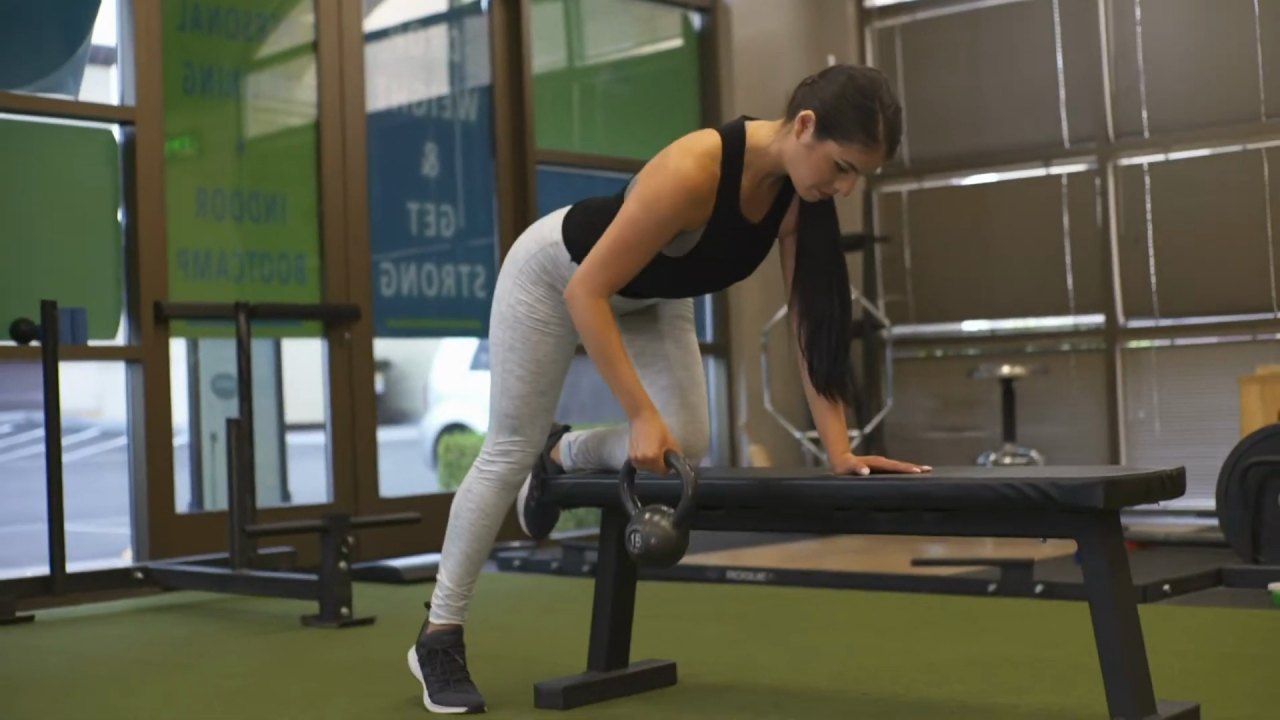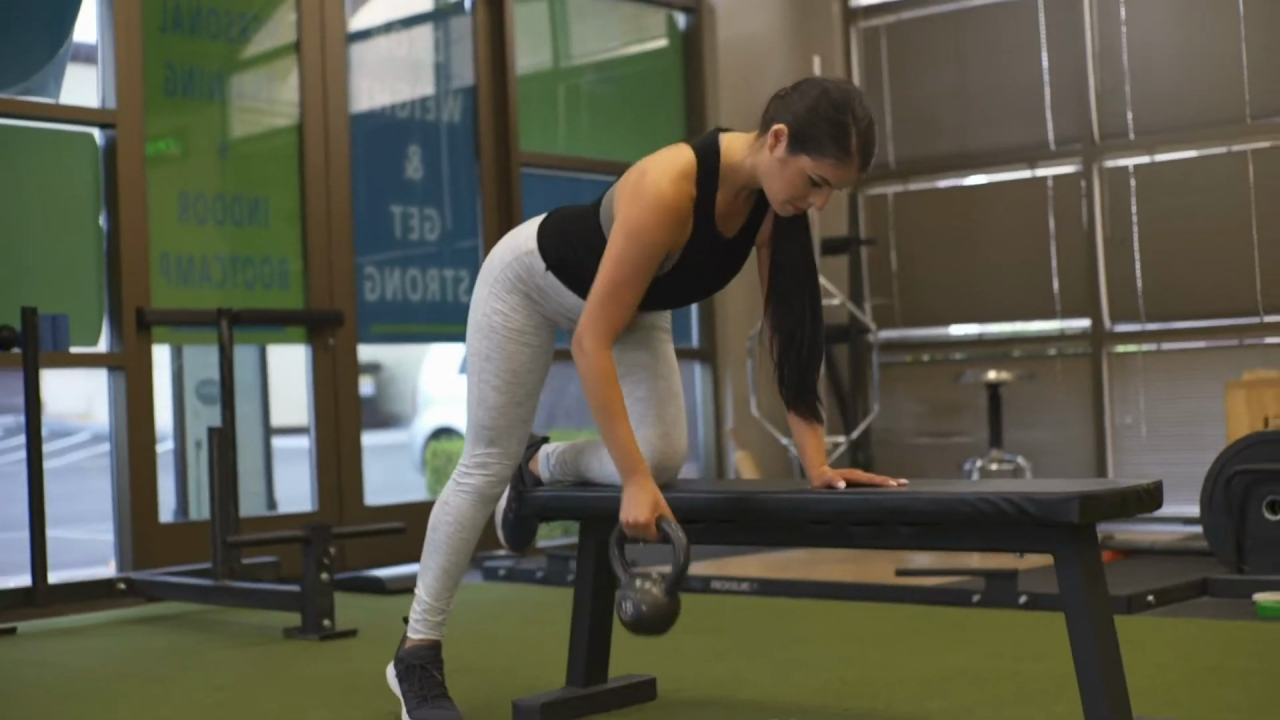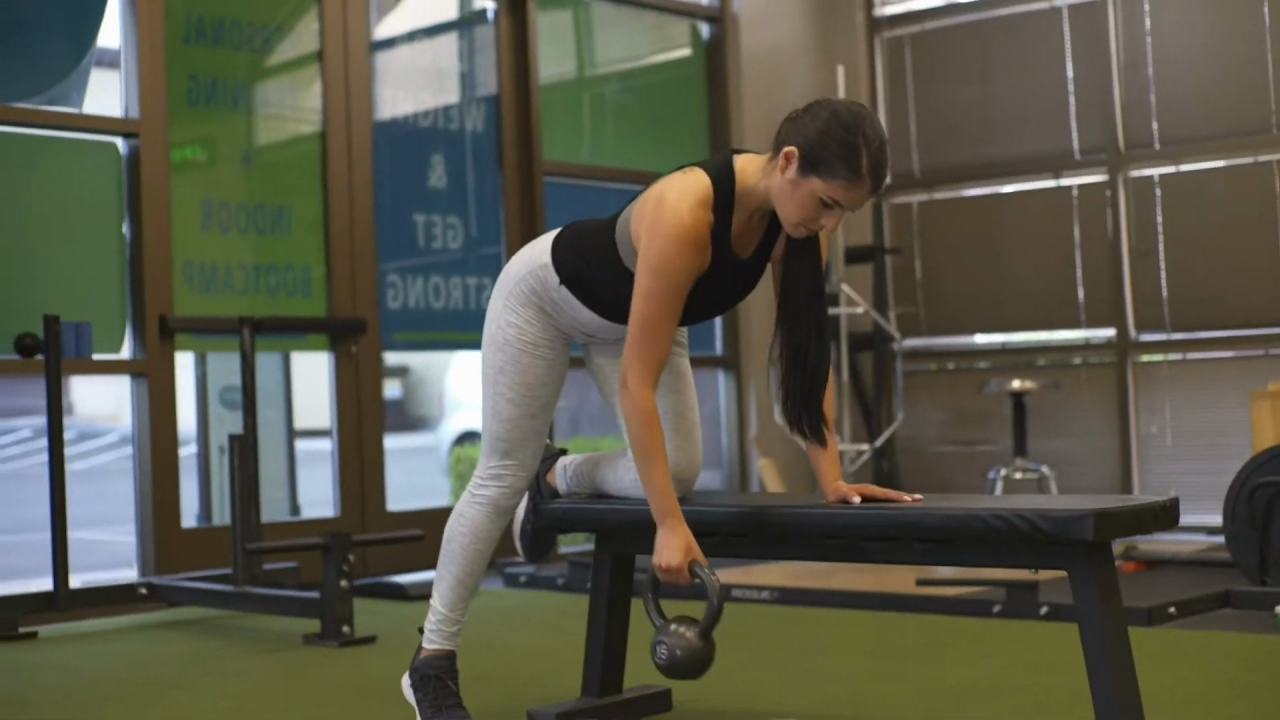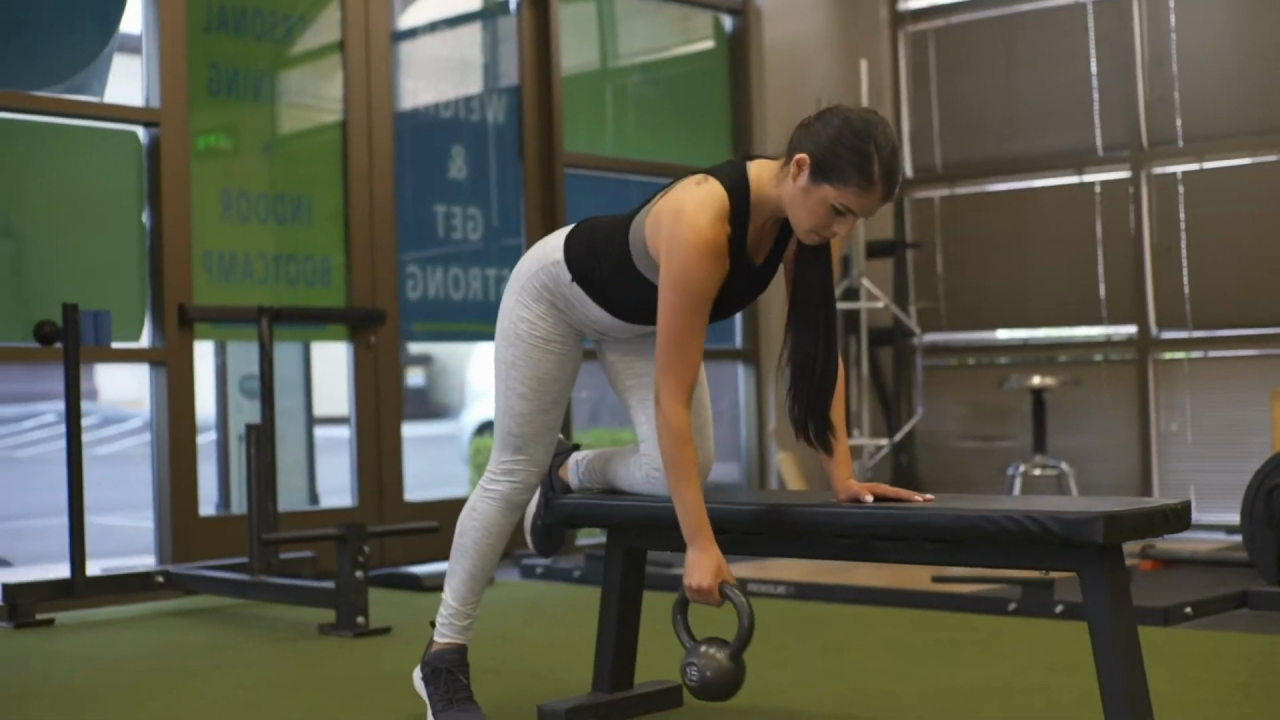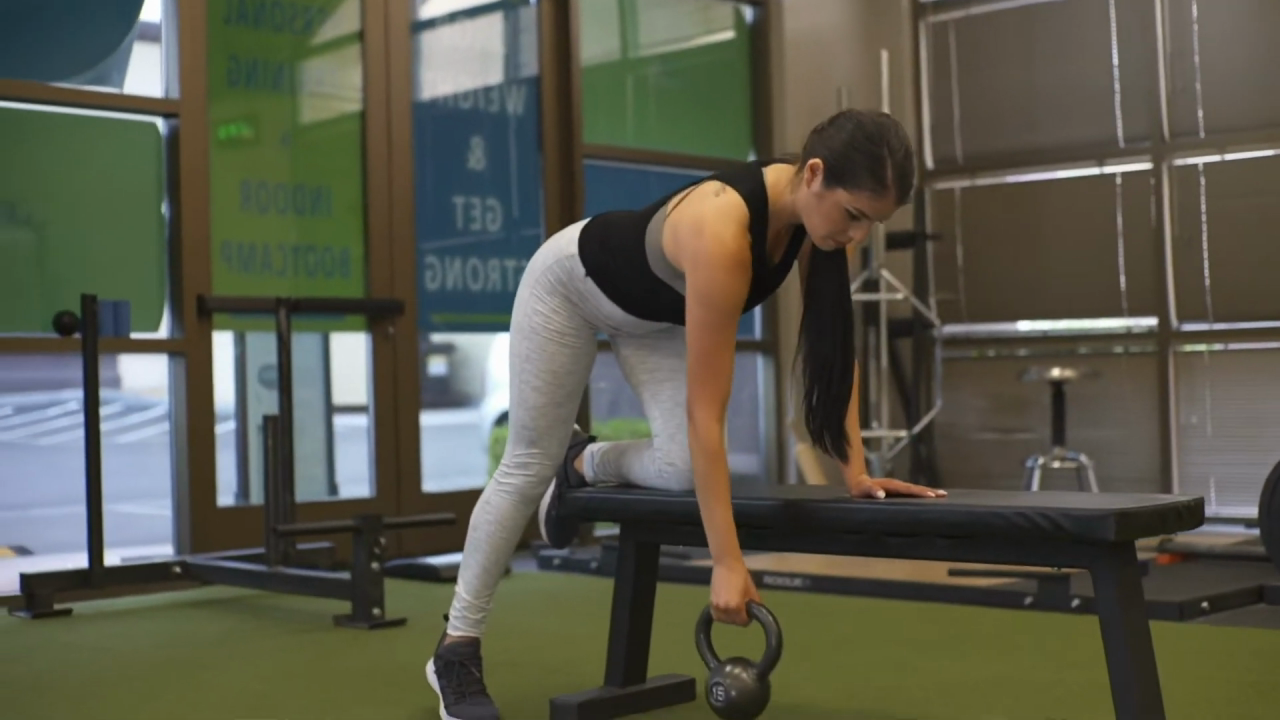
dt=0.2s
person 1, frame 1
left shoulder: (803, 190)
right shoulder: (693, 170)
left elbow: (814, 322)
right elbow: (584, 290)
left wrist: (839, 450)
right wrist: (642, 415)
left hip: (649, 297)
right hip: (556, 274)
left knee: (683, 451)
right knee: (511, 452)
left ankle: (565, 453)
right ankle: (438, 636)
person 1, frame 2
left shoulder: (781, 197)
right shoulder: (668, 189)
left elbow: (790, 331)
right elbow: (591, 340)
left wrist: (817, 464)
right wrist: (632, 484)
left hip: (630, 301)
right hip: (533, 281)
left knee: (661, 460)
right knee: (487, 465)
left ankle: (541, 466)
right ankle: (417, 651)
person 1, frame 3
left shoulder: (795, 212)
right shoulder: (685, 214)
left elbow: (805, 347)
right elbow: (636, 383)
left wrist: (831, 479)
right wrist: (669, 526)
left hip: (632, 313)
right hip: (546, 294)
left knee: (675, 473)
right knee: (502, 478)
left ankle: (558, 477)
right ankle: (431, 661)
person 1, frame 4
left shoulder: (806, 209)
right shoulder: (700, 224)
left elbow: (819, 348)
right elbow: (671, 398)
left wrist: (843, 477)
right wrist: (699, 545)
left hip: (643, 313)
right hip: (559, 290)
left knee: (684, 473)
right knee: (515, 472)
left ankle: (571, 472)
right ankle: (443, 655)
person 1, frame 5
left shoulder: (819, 210)
right shoulder: (721, 234)
left elbow: (833, 345)
right elbow: (704, 412)
left wrist: (855, 471)
right wrist: (727, 562)
left hip: (660, 309)
right hip: (574, 284)
left knee: (689, 471)
right knee: (529, 465)
left ankle: (585, 465)
right ankle: (456, 648)
